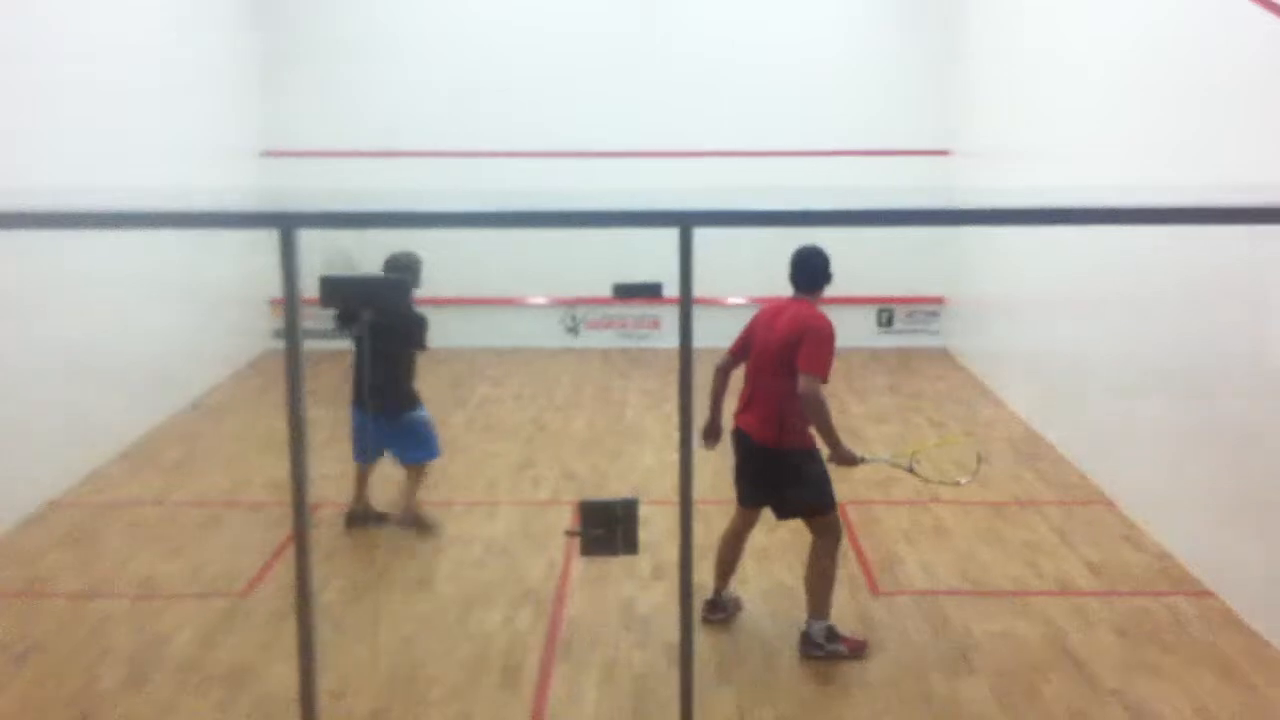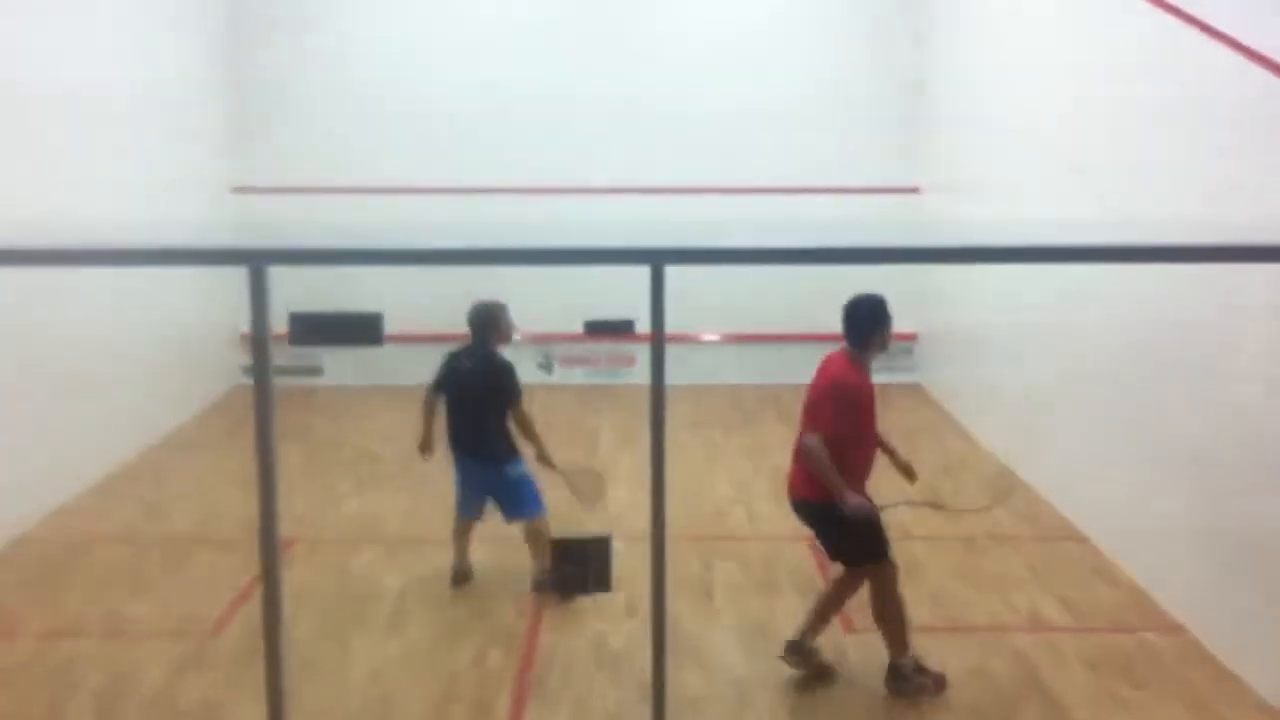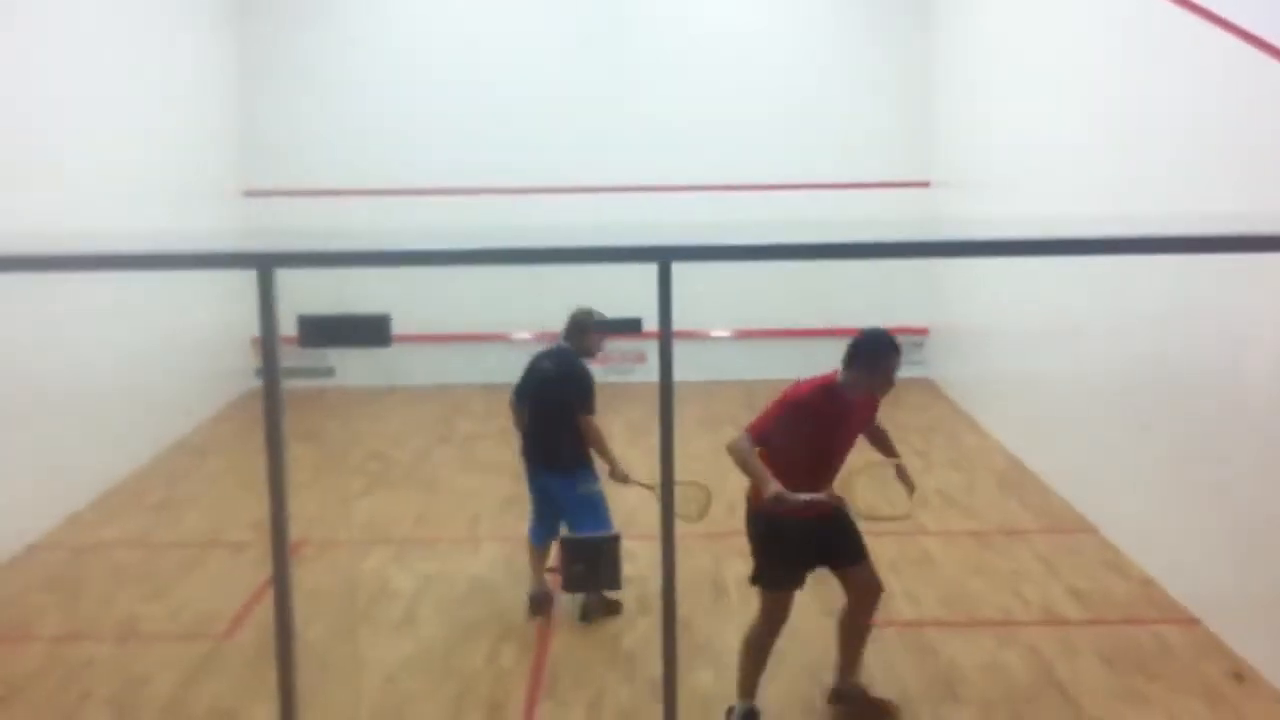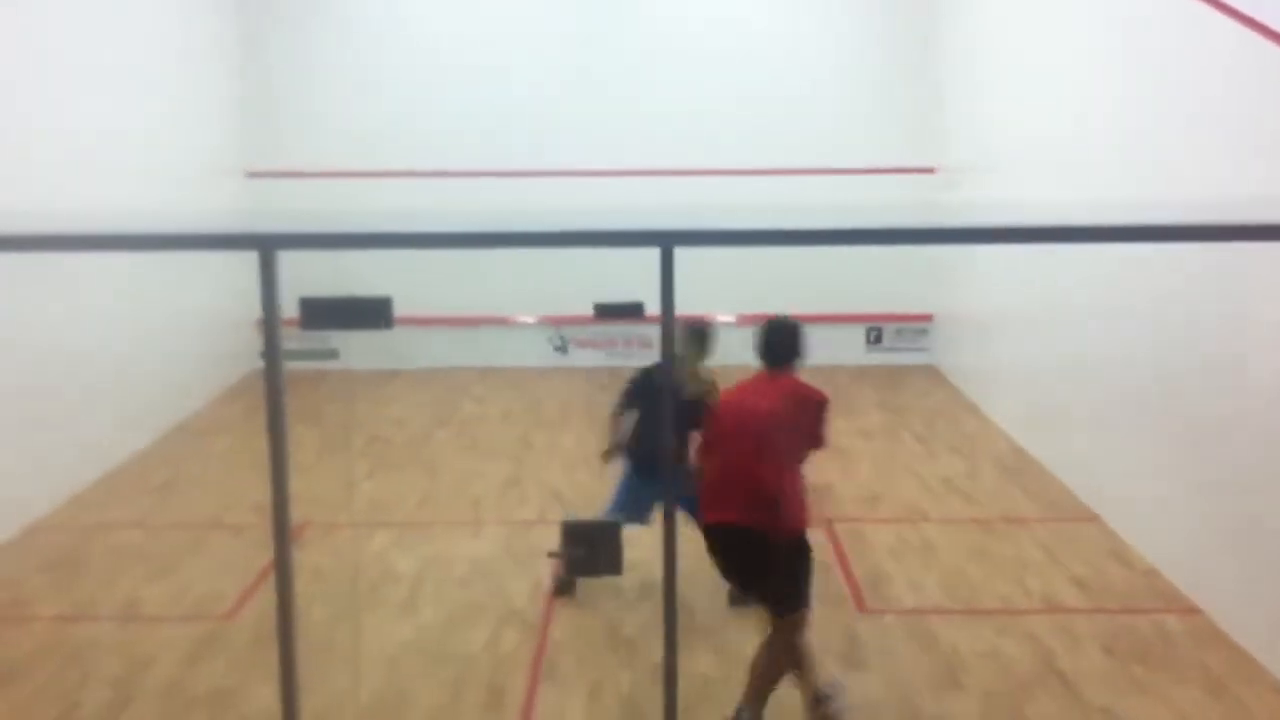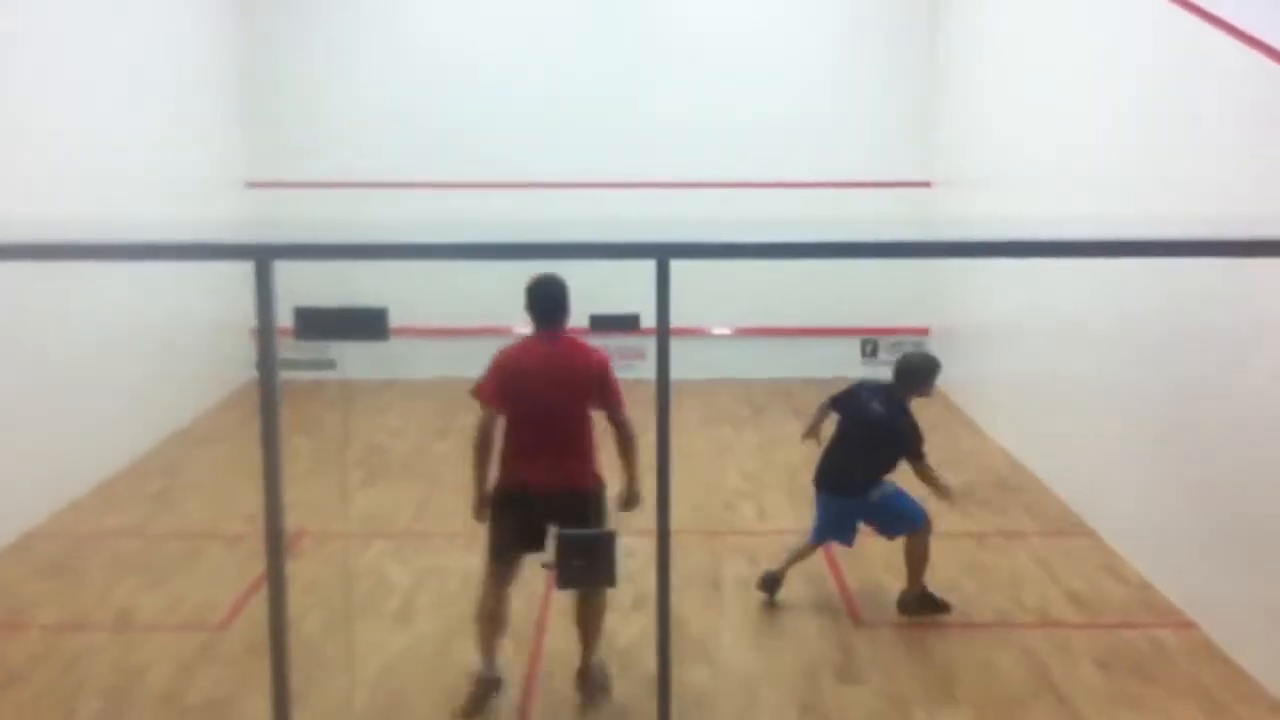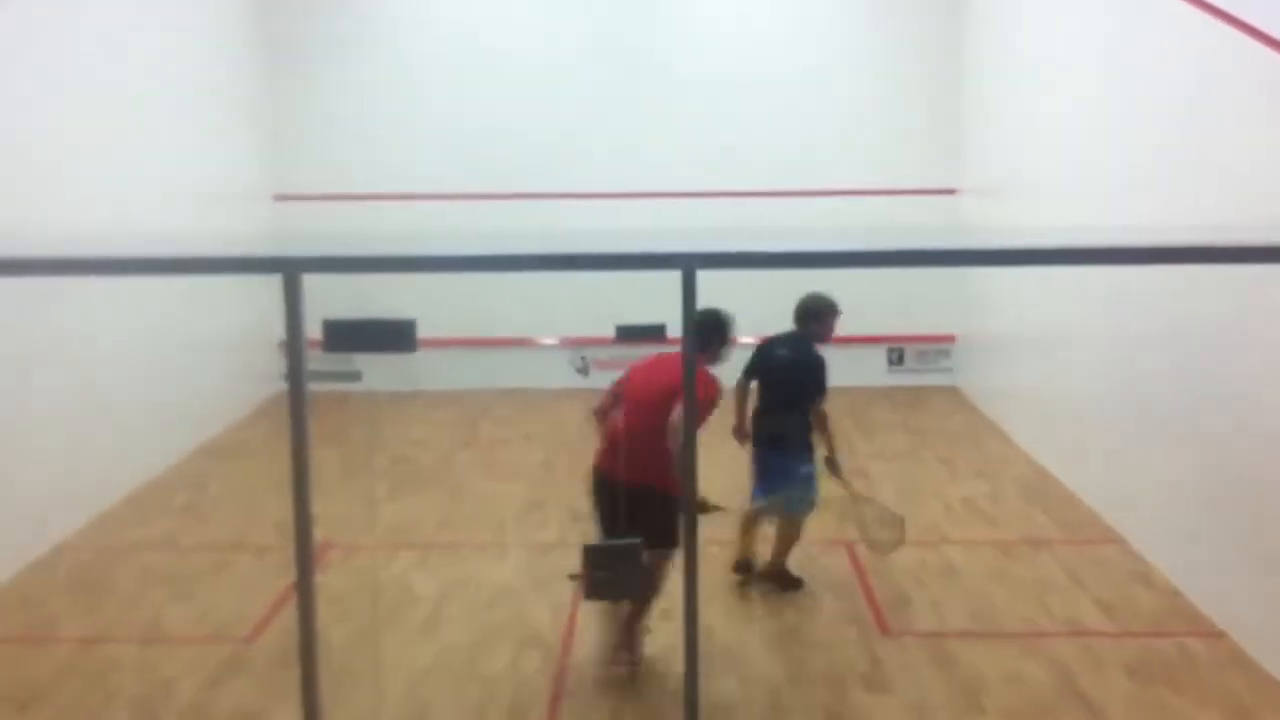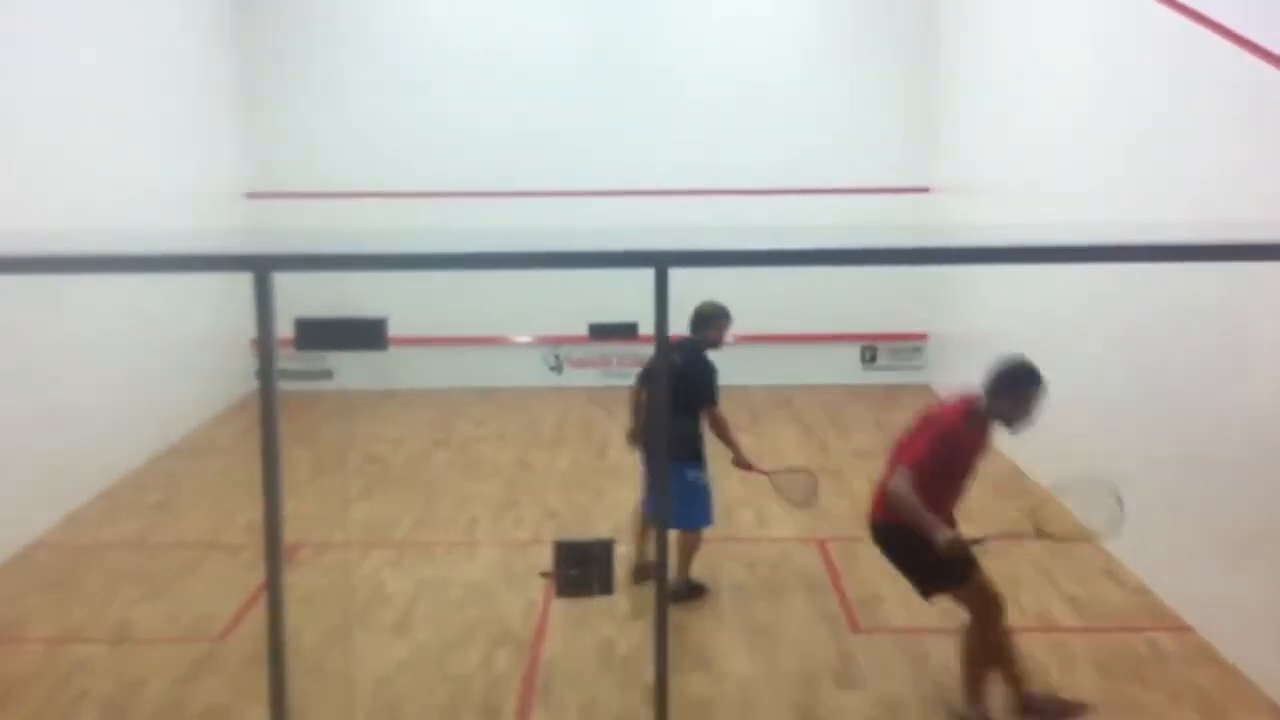
dt=0.7s
person 1, frame 1
left shoulder: (766, 314)
right shoulder: (817, 325)
left elbow: (723, 366)
right elbow: (808, 392)
left wrist: (714, 417)
right wrist: (836, 447)
left hip: (748, 433)
right hip: (786, 443)
left knee: (744, 517)
right knee: (828, 531)
left ankle: (718, 599)
right ankle: (817, 632)
person 1, frame 2
left shoulder: (847, 367)
right shoulder: (844, 380)
right elbow: (810, 444)
left wrist: (892, 453)
right wrist: (847, 494)
left hip: (828, 493)
right hip: (827, 497)
left knee: (858, 571)
right knee: (884, 576)
left ankle: (802, 645)
right ankle: (902, 669)
person 1, frame 3
left shoulder: (866, 398)
right shoulder: (803, 399)
right elbow: (740, 443)
left wrist: (896, 461)
right wrist: (768, 484)
left hip: (822, 504)
right hip: (777, 511)
left knee: (868, 588)
right knee: (774, 613)
left ankle: (847, 687)
person 1, frame 4
left shoulder: (729, 399)
right shoulder: (811, 400)
left elbow: (702, 466)
left hip: (720, 520)
right hip: (774, 524)
left knee: (787, 616)
right knee: (789, 624)
person 1, frame 5
left shoulder: (508, 360)
right shoulder: (594, 360)
left elbow: (487, 427)
right elbow: (622, 426)
left wrist: (480, 486)
right wrist: (632, 481)
left hip: (520, 485)
right hip: (579, 486)
left knee: (497, 579)
left ankle: (488, 672)
right ankle: (589, 665)
person 1, frame 6
left shoulder: (648, 365)
right shoulder: (706, 384)
left elbow: (601, 410)
right elbow: (676, 426)
right wrist: (679, 484)
left hip: (609, 472)
right hip: (648, 481)
right knee: (658, 557)
left ankle: (621, 637)
right ankle: (628, 634)
person 1, frame 7
left shoulder: (973, 415)
right shoulder: (950, 425)
right elbow: (897, 487)
right wrist: (936, 530)
left hip: (929, 519)
right hip: (900, 523)
left knee: (983, 602)
right knee: (986, 604)
person 2, frame 1
right shoulder: (414, 319)
left elbow: (344, 322)
left hip: (365, 396)
right hip: (398, 399)
left knee: (367, 455)
right knee: (424, 452)
left ankle: (359, 507)
right ankle: (408, 509)
person 2, frame 2
left shoulder: (455, 360)
right shoulder: (500, 368)
left elbow: (431, 397)
right elbow: (518, 414)
left wrist: (427, 434)
right wrist: (540, 447)
left hip: (464, 451)
right hip: (497, 454)
left knee: (466, 508)
right knee: (532, 510)
left ankle: (460, 564)
right ankle: (544, 573)
person 2, frame 3
left shoulder: (539, 361)
right shoulder: (578, 373)
left elbow: (516, 404)
right elbow: (586, 425)
right wrist: (612, 464)
left hip: (536, 460)
right hip: (569, 465)
left knee: (542, 526)
right knee: (593, 530)
left ankle: (538, 589)
right ankle: (592, 598)
person 2, frame 4
left shoulder: (648, 376)
right shoulder: (705, 388)
left elbow: (619, 414)
right elbow: (698, 433)
left wrist: (614, 443)
left hip: (641, 467)
right hip: (675, 471)
left knee: (614, 521)
person 2, frame 5
left shoulder: (863, 390)
right shoulder: (904, 426)
left elbow: (826, 405)
right elbow: (922, 471)
left wrist: (814, 427)
right wrist: (941, 489)
left hip: (827, 480)
right hip: (860, 488)
left knee: (821, 536)
right knee: (919, 525)
left ankle: (776, 574)
right ankle: (913, 596)
person 2, frame 6
left shoulder: (769, 347)
right shoulder: (812, 361)
left elbow: (742, 384)
right elbow: (816, 412)
left wrist: (740, 421)
right wrist: (832, 452)
left hip: (763, 439)
right hip: (791, 445)
left knee: (763, 501)
right knee: (796, 508)
left ankle: (744, 555)
right ankle: (775, 568)
person 2, frame 7
left shoulder: (666, 353)
right shoulder: (702, 366)
left elbow: (638, 388)
right elbow: (713, 417)
left wrist: (636, 426)
right wrist: (736, 452)
left hip: (653, 443)
right hip: (683, 451)
left knee: (651, 506)
right knee: (692, 518)
left ankle: (641, 563)
right ankle: (681, 582)
